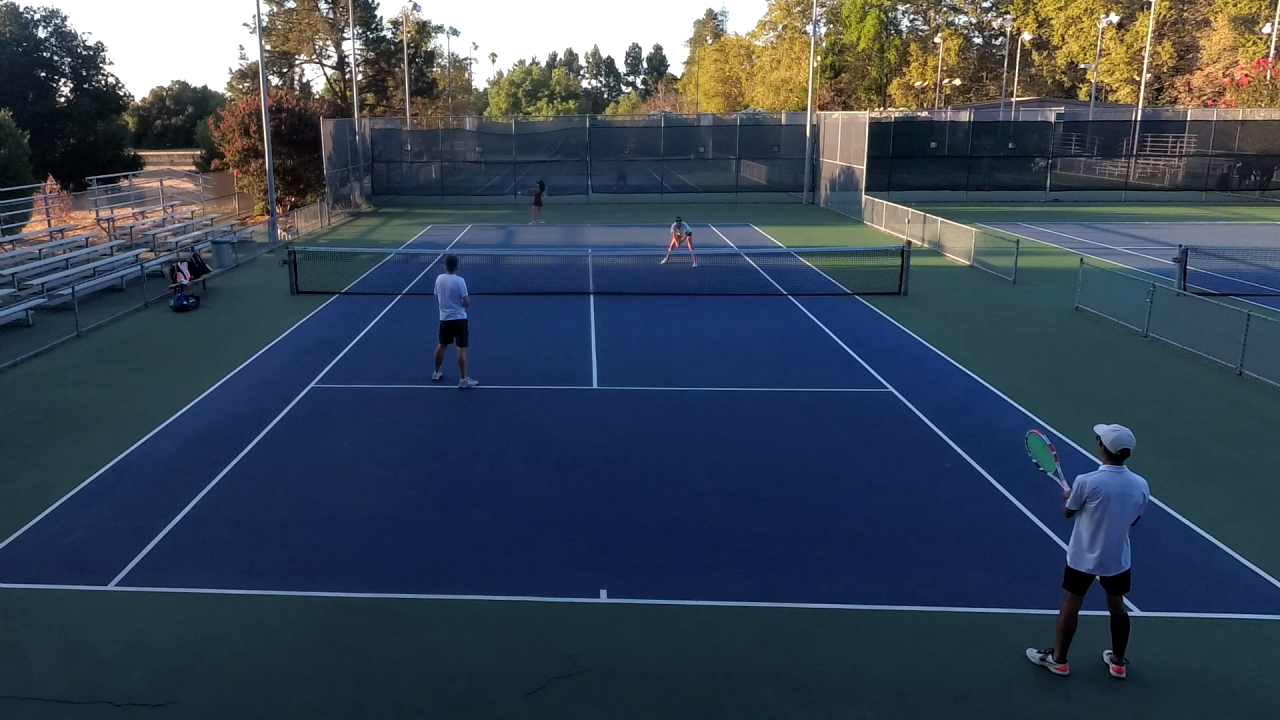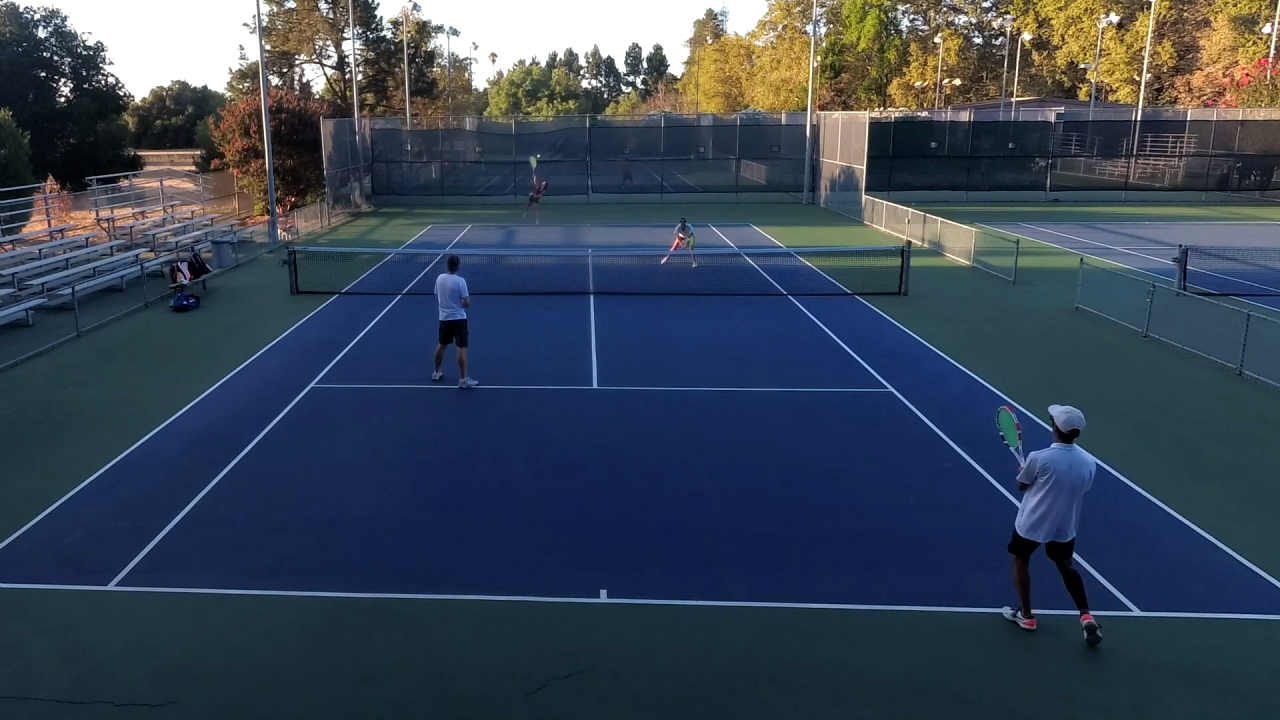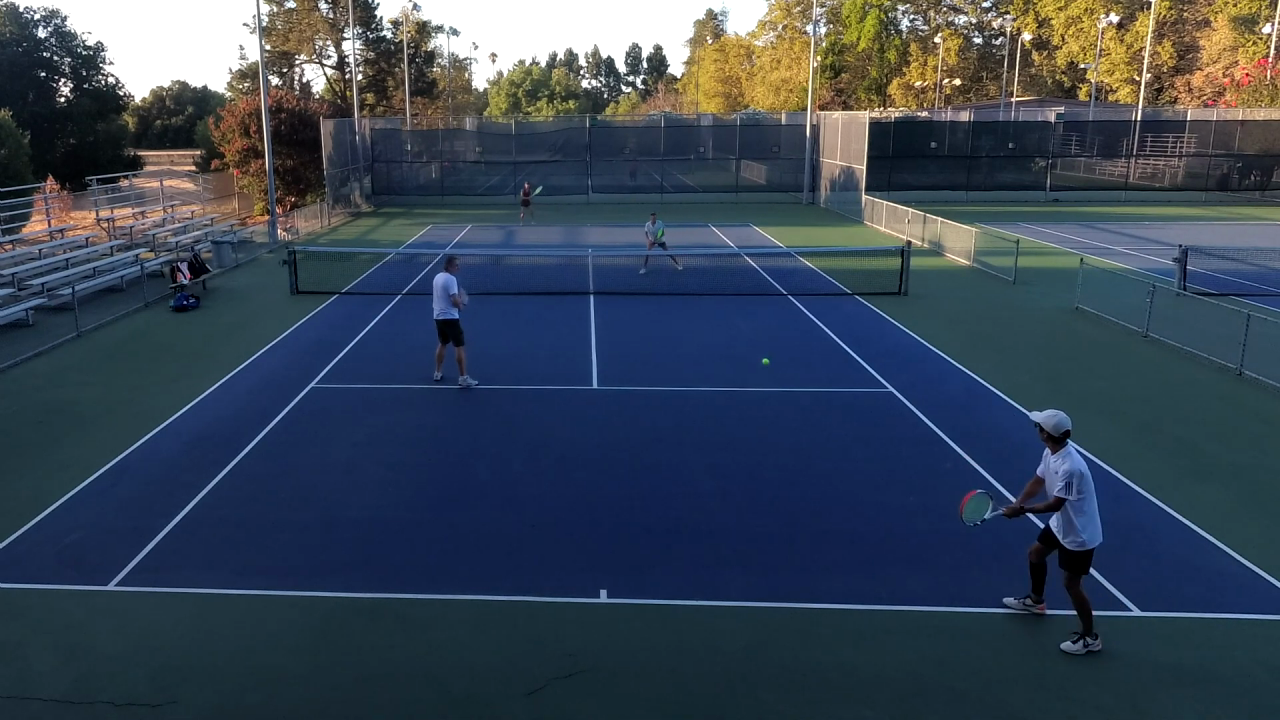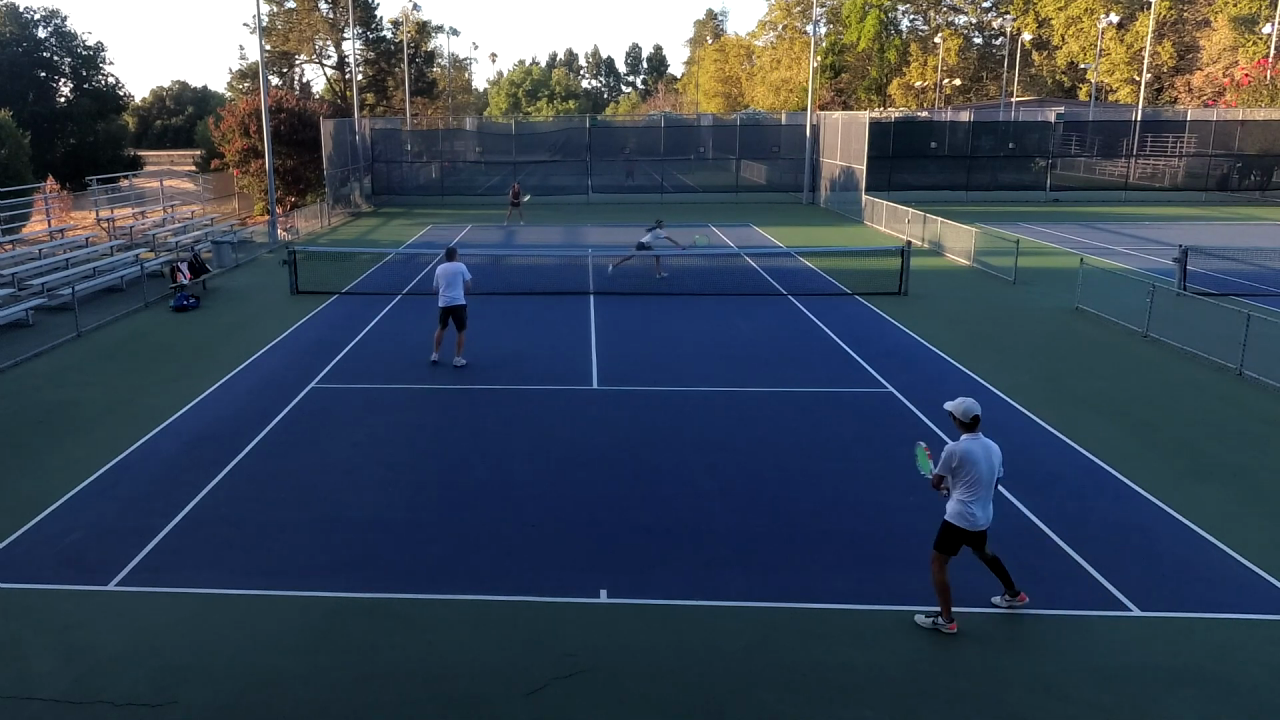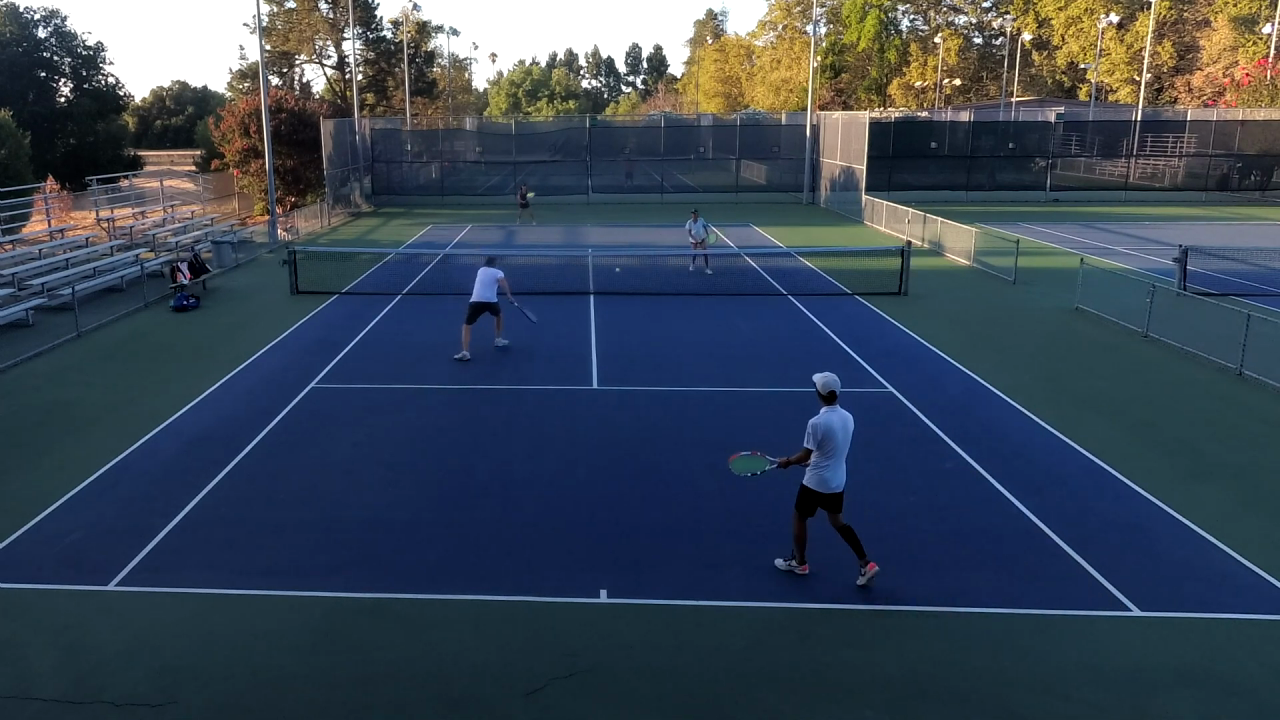
dt=1s
person 1, frame 1
left shoulder: (1087, 482)
right shoulder: (1141, 485)
left elbow: (1068, 512)
right elbow: (1134, 519)
left wrist: (1068, 497)
left hip: (1084, 556)
right hip: (1119, 558)
left knee: (1071, 605)
right knee: (1117, 604)
left ankle: (1058, 659)
right ankle: (1118, 661)
person 1, frame 2
left shoulder: (1038, 458)
right shoulder: (1089, 463)
left elbow: (1022, 486)
right elbow: (1080, 492)
left wrist: (1027, 475)
left hip: (1032, 524)
right hip: (1065, 527)
left knee: (1020, 562)
right knee: (1066, 566)
left ankle: (1026, 615)
right ankle: (1086, 617)
person 1, frame 3
left shoulder: (1071, 467)
right shoulder: (1050, 453)
left elbow: (1056, 504)
right elbow: (1037, 480)
left wrist: (1019, 510)
right wrist: (1018, 504)
left hip: (1078, 535)
right hip: (1059, 524)
left knee: (1071, 584)
right knee: (1035, 554)
left ankle: (1090, 637)
right ankle: (1036, 600)
person 1, frame 4
left shoulder: (953, 449)
right shoulder: (994, 448)
left elbow: (936, 483)
right elbow: (994, 482)
left wrist: (947, 483)
left hip: (958, 517)
right hip: (982, 517)
left knee: (938, 562)
right knee: (983, 553)
left ankle: (946, 618)
right ankle: (1014, 594)
person 1, frame 5
left shoulder: (817, 423)
right shoulder: (848, 418)
left elbow: (805, 456)
left wrist: (787, 462)
left hip: (816, 482)
right hip: (838, 482)
left knee: (799, 519)
right knee: (838, 521)
left ankle: (799, 562)
right ankle: (866, 564)
